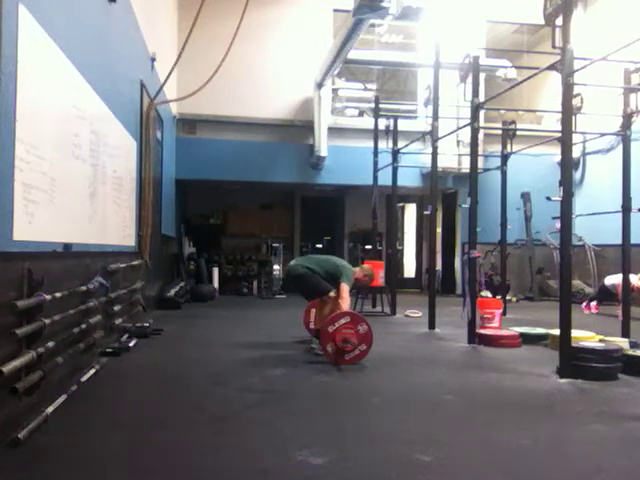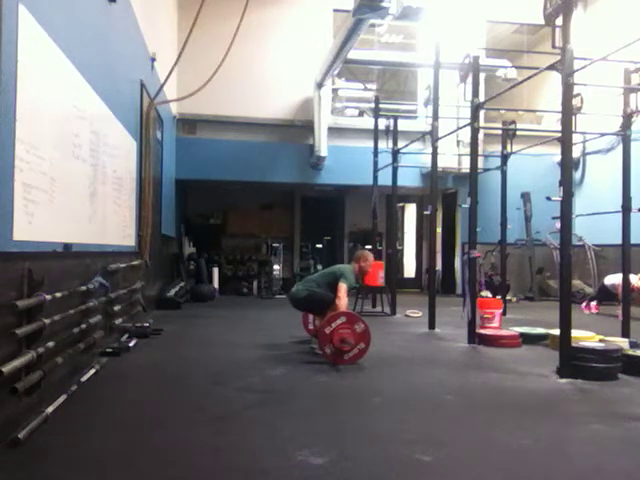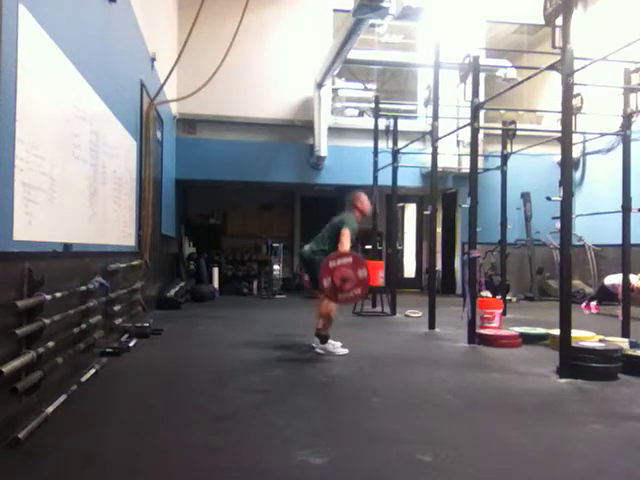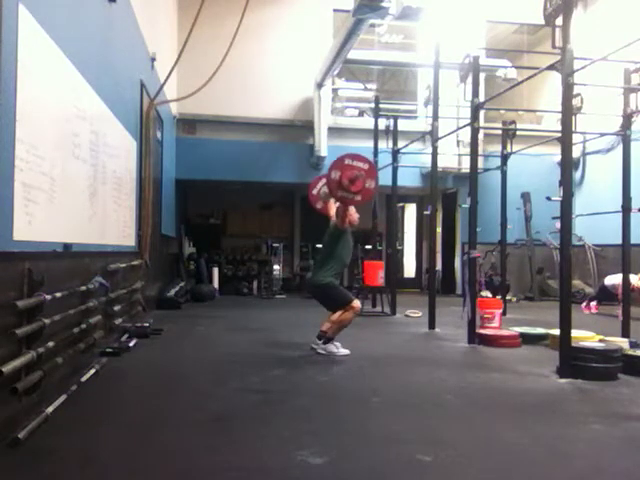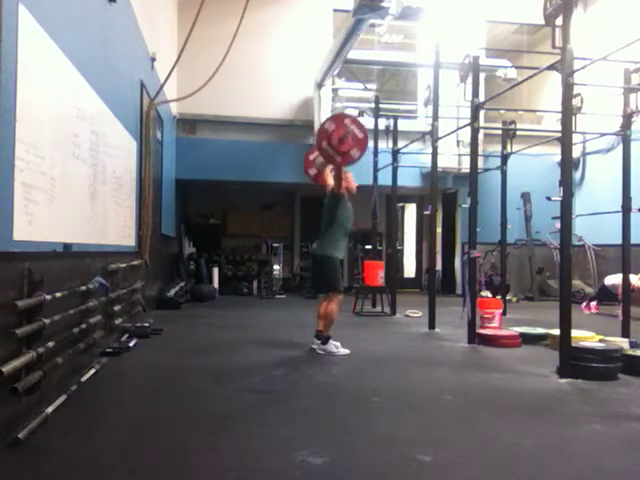
dt=0.7s
person 1, frame 1
left shoulder: (344, 269)
right shoulder: (348, 273)
left elbow: (338, 297)
right elbow: (344, 298)
left hip: (295, 268)
right hip: (299, 270)
left knee: (326, 298)
right knee: (330, 298)
left ankle: (318, 338)
person 1, frame 2
left shoulder: (346, 270)
right shoulder: (349, 273)
left elbow: (339, 296)
right elbow: (340, 298)
left hip: (299, 293)
right hip: (302, 295)
right knee: (339, 304)
person 1, frame 3
left shoulder: (348, 219)
right shoulder: (350, 220)
right elbow: (344, 245)
left hip: (312, 254)
right hip: (315, 256)
left knee: (325, 295)
left ankle: (321, 337)
right ankle: (323, 342)
person 1, frame 4
left shoulder: (337, 228)
right shoulder: (341, 230)
left elbow: (332, 212)
right elbow: (341, 213)
left wrist: (331, 197)
left hip: (322, 281)
right hip: (322, 282)
left knee: (344, 308)
right knee: (354, 306)
left ankle: (321, 338)
right ankle: (326, 343)
person 1, frame 5
left shoulder: (336, 196)
right shoulder: (338, 196)
left elbow: (330, 181)
right elbow: (337, 181)
left wrist: (328, 168)
left hip: (325, 254)
right hip: (327, 255)
left knee: (329, 297)
right knee: (334, 297)
left ankle: (319, 338)
right ankle: (324, 342)
